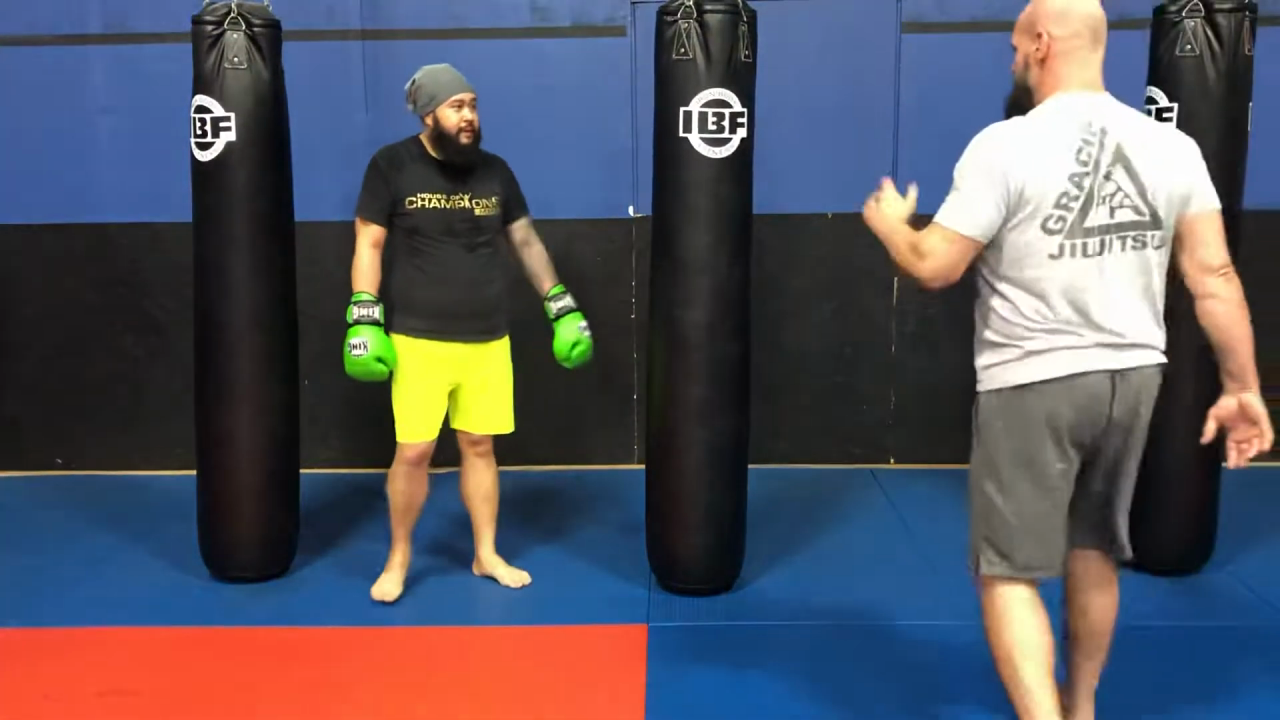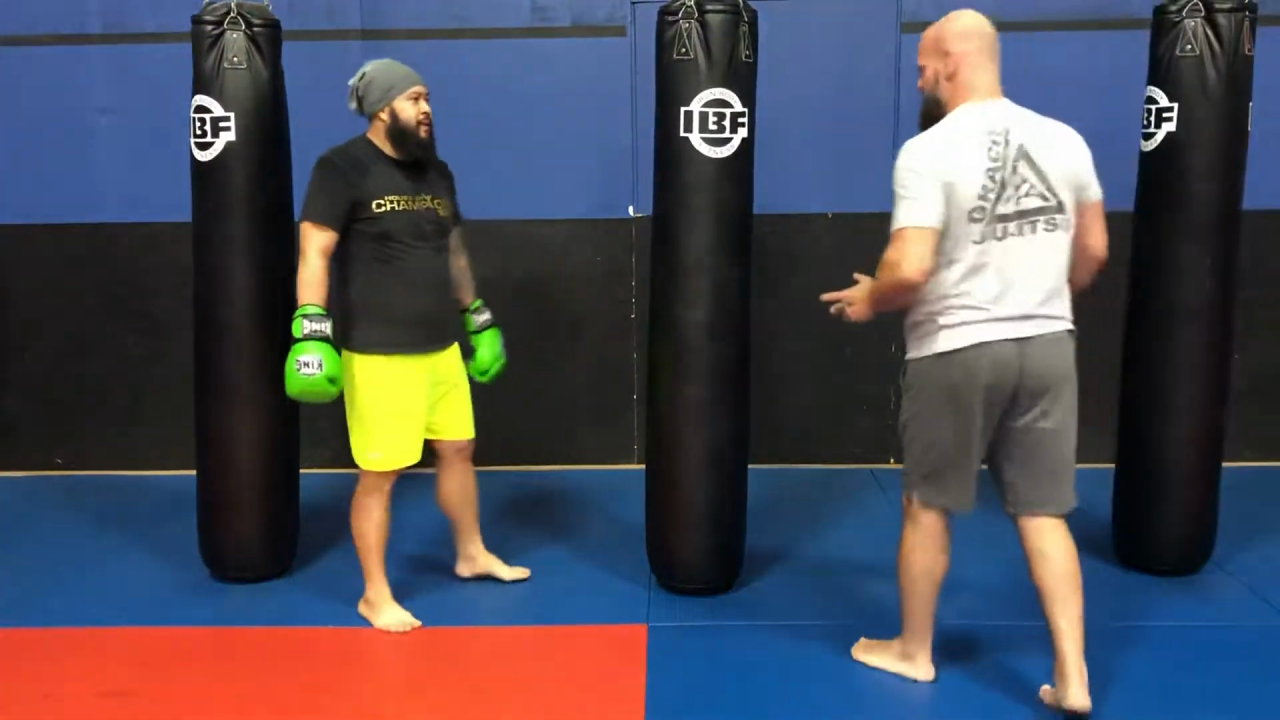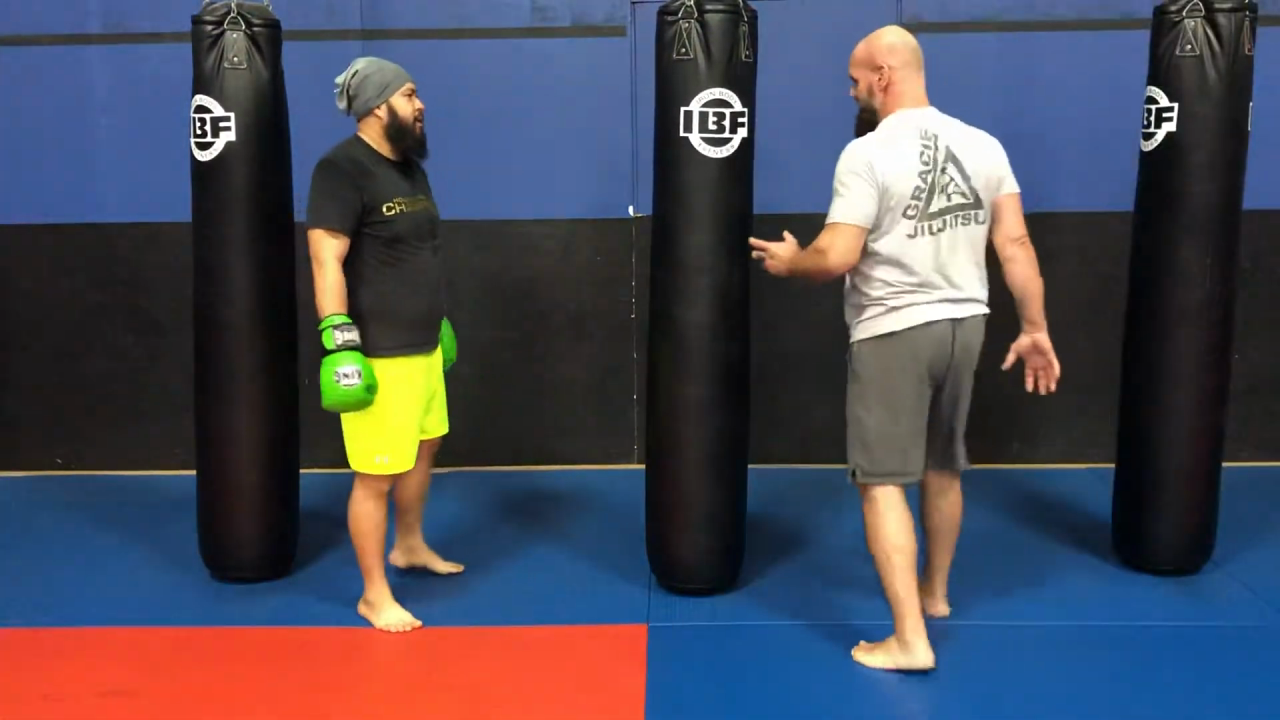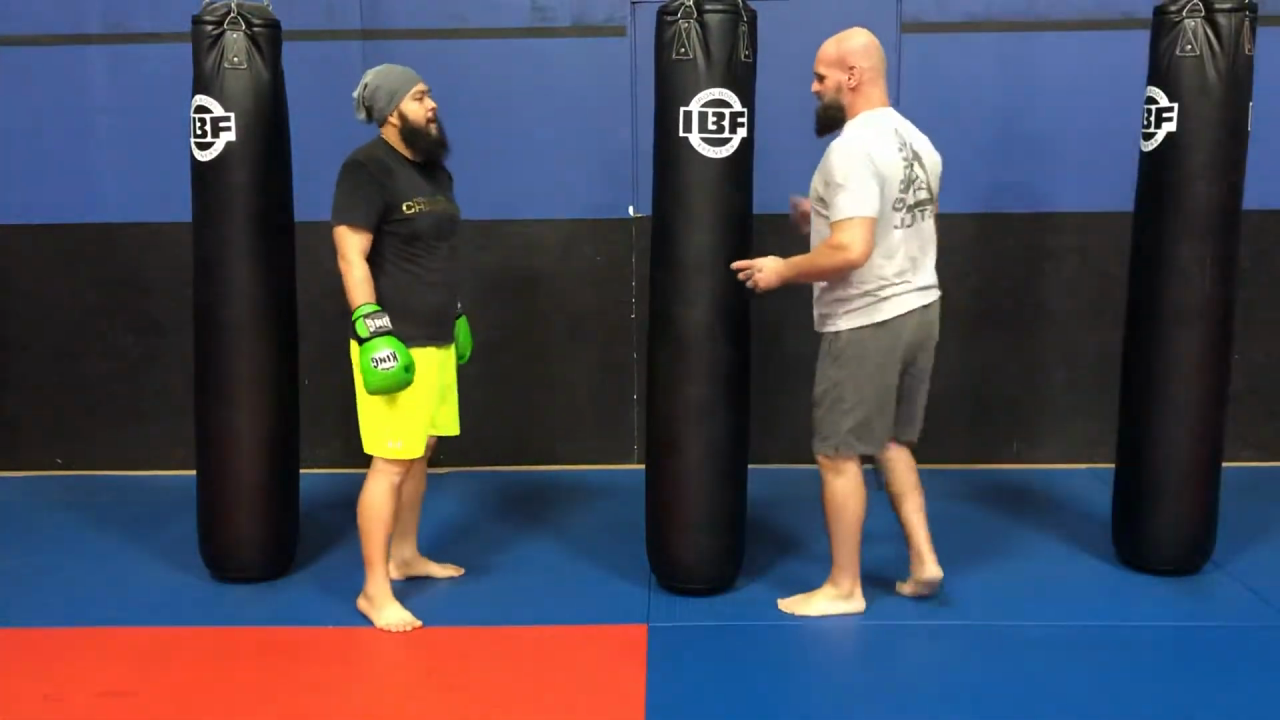
dt=0.5s
person 1, frame 1
left shoulder: (1005, 144)
right shoulder: (1172, 146)
left elbow: (933, 266)
right elbow: (1213, 275)
left wrist: (890, 227)
left hip: (1031, 387)
right hip: (1131, 379)
left knee: (1008, 576)
right knee: (1093, 555)
person 1, frame 2
left shoulder: (928, 151)
right shoulder: (1065, 141)
left elbow: (909, 270)
right elbow: (1093, 251)
left wrist: (867, 302)
left hip: (954, 353)
right hip: (1047, 347)
left knee: (927, 504)
right knee: (1044, 511)
left ankle: (913, 650)
person 1, frame 3
left shoulder: (867, 153)
right shoulder: (982, 146)
left elbow: (836, 257)
right elbow: (1015, 244)
left wrist: (788, 260)
right wrist: (1035, 329)
left hip: (892, 335)
right hip: (964, 326)
left knee: (882, 483)
right knee: (942, 468)
left ankle: (909, 639)
right ankle: (934, 592)
person 1, frame 4
left shoulder: (854, 148)
right shoulder: (915, 141)
left elbow: (850, 251)
left wrist: (781, 271)
right wrist: (827, 214)
left hip: (866, 323)
right hip: (916, 309)
left knee: (840, 453)
right knee: (889, 440)
left ankle: (844, 587)
right ankle: (922, 556)
person 2, frame 1
left shoulder: (495, 171)
right shoulder: (392, 166)
left elbow: (526, 241)
right elbow: (369, 246)
left wrist: (563, 307)
right wrist: (365, 321)
left hip: (488, 340)
right hip: (418, 340)
left knee: (479, 447)
right knee: (414, 451)
left ankle: (486, 554)
right ankle: (398, 555)
person 2, frame 2
left shoulder: (436, 171)
right shoulder: (343, 167)
right elbow: (315, 254)
left wrist: (481, 320)
right wrist: (312, 333)
left hip: (442, 348)
right hip: (379, 355)
left knee: (458, 450)
right knee: (381, 475)
left ankle: (472, 553)
right ankle: (375, 595)
person 2, frame 3
left shoulder: (411, 168)
right shoulder: (342, 169)
right elbow: (326, 263)
left wrist: (439, 322)
right wrist: (341, 346)
left hip: (423, 347)
right hip: (379, 356)
left knee: (425, 448)
right knee: (378, 475)
left ankle: (410, 544)
right ankle: (374, 594)
person 2, frame 4
left shoulder: (436, 169)
right shoulder: (367, 169)
right elbow: (352, 258)
left wrist: (456, 316)
right wrist: (374, 334)
left hip: (437, 341)
right hip: (395, 345)
left knee: (420, 453)
right knee: (391, 462)
left ankle: (404, 556)
right ankle: (374, 591)
